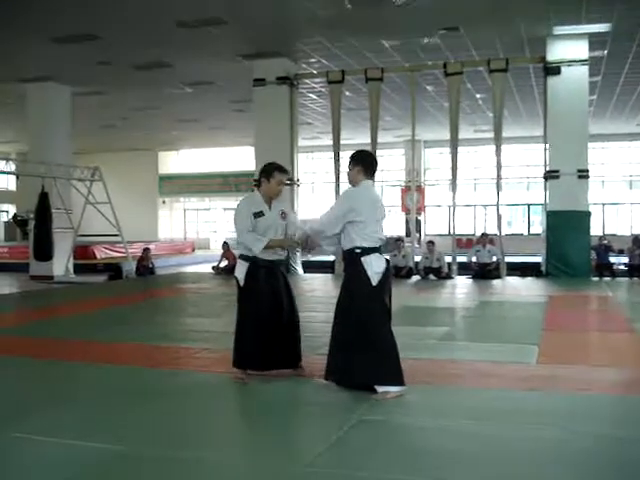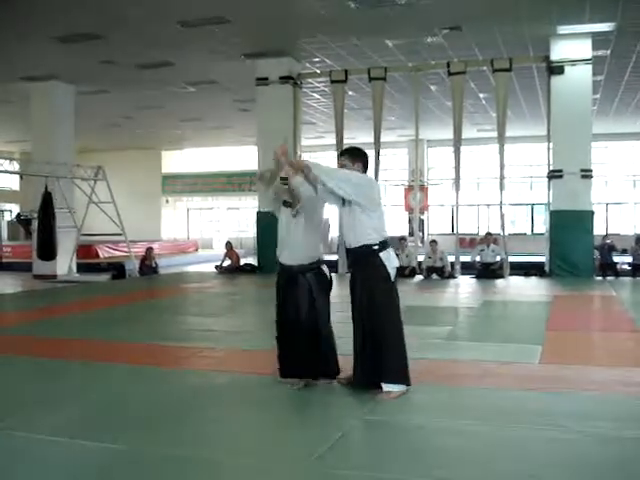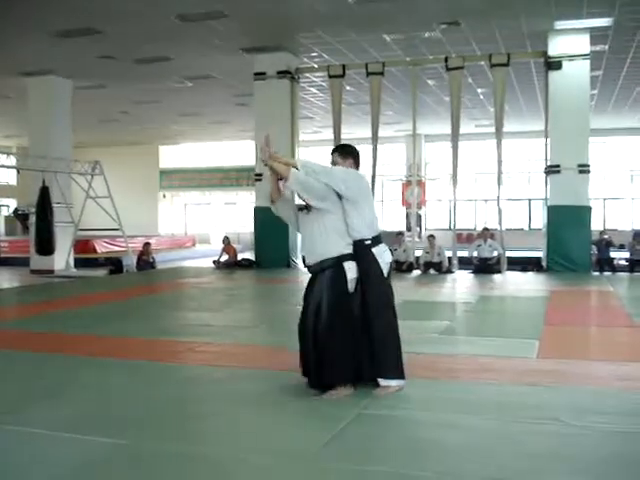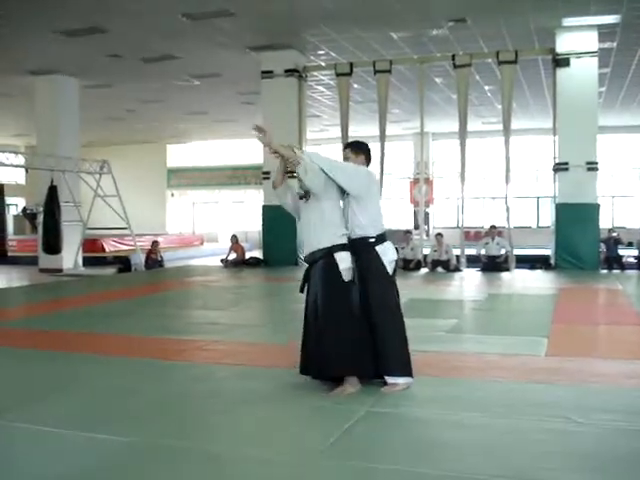
dt=1s
person 1, frame 1
left shoulder: (353, 196)
right shoulder: (373, 198)
left elbow: (328, 224)
left wrist: (308, 234)
right wrist: (319, 234)
left hip: (364, 267)
right hip: (368, 264)
left knee: (375, 325)
right knee: (350, 322)
left ankle: (391, 382)
right ankle: (353, 375)
person 1, frame 2
left shoulder: (367, 185)
right shoulder: (345, 193)
left elbow: (332, 175)
right elbow: (321, 185)
left wrist: (303, 166)
right wrist: (301, 169)
left hip: (376, 261)
right hip: (359, 262)
left knee: (384, 321)
right knee: (363, 320)
left ankle: (396, 381)
right ankle: (365, 374)
person 1, frame 3
left shoulder: (355, 180)
right shoulder: (343, 186)
left elbow: (316, 171)
left wrist: (282, 160)
left hip: (370, 256)
right hip: (356, 256)
left knee: (380, 315)
right knee: (360, 315)
left ankle: (392, 377)
right ankle: (367, 370)
person 1, frame 4
left shoulder: (363, 177)
right shoulder: (353, 181)
left elbow: (324, 163)
left wrist: (296, 155)
left hip: (374, 253)
right hip: (362, 253)
left knee: (385, 313)
right knee: (363, 312)
left ankle: (400, 375)
person 2, frame 1
left shoulder: (283, 205)
right shoulder: (246, 205)
left elbow: (294, 230)
right elbow: (246, 237)
right wrist: (278, 242)
left hip: (277, 268)
right hip: (254, 269)
left knee: (287, 314)
right knee: (251, 317)
left ankle: (291, 361)
right ankle: (244, 365)
person 2, frame 2
left shoulder: (313, 204)
right shoulder: (283, 200)
left elbow: (307, 191)
right elbow: (264, 182)
left wrist: (289, 169)
right wrist: (277, 171)
left hip: (310, 274)
right hip: (287, 274)
left knee: (314, 324)
right knee: (288, 325)
left ankle: (323, 373)
right ankle: (299, 372)
person 2, frame 3
left shoulder: (329, 199)
right shoulder: (301, 214)
left elbow: (298, 178)
right elbow: (278, 202)
left wrist: (278, 164)
right wrist: (274, 174)
left hip: (338, 271)
right hip: (320, 274)
left knee: (336, 326)
right knee: (312, 326)
left ankle: (344, 382)
right ankle: (323, 376)
person 2, frame 4
left shoulder: (326, 189)
right shoulder: (302, 201)
left elbow: (304, 163)
right elbow: (279, 187)
left wrist: (274, 146)
right wrist: (282, 163)
left hip: (333, 261)
right hip: (320, 264)
left knee: (338, 318)
right knee: (320, 318)
left ankle: (351, 377)
right ankle: (335, 371)
